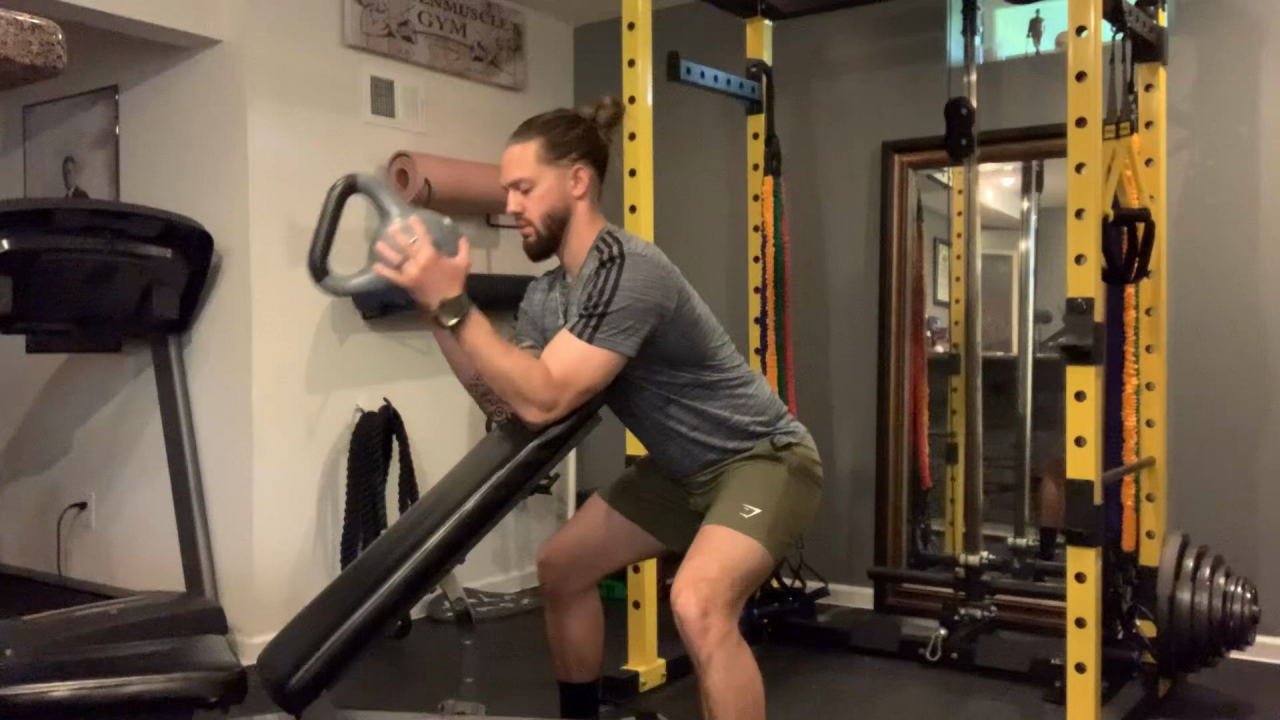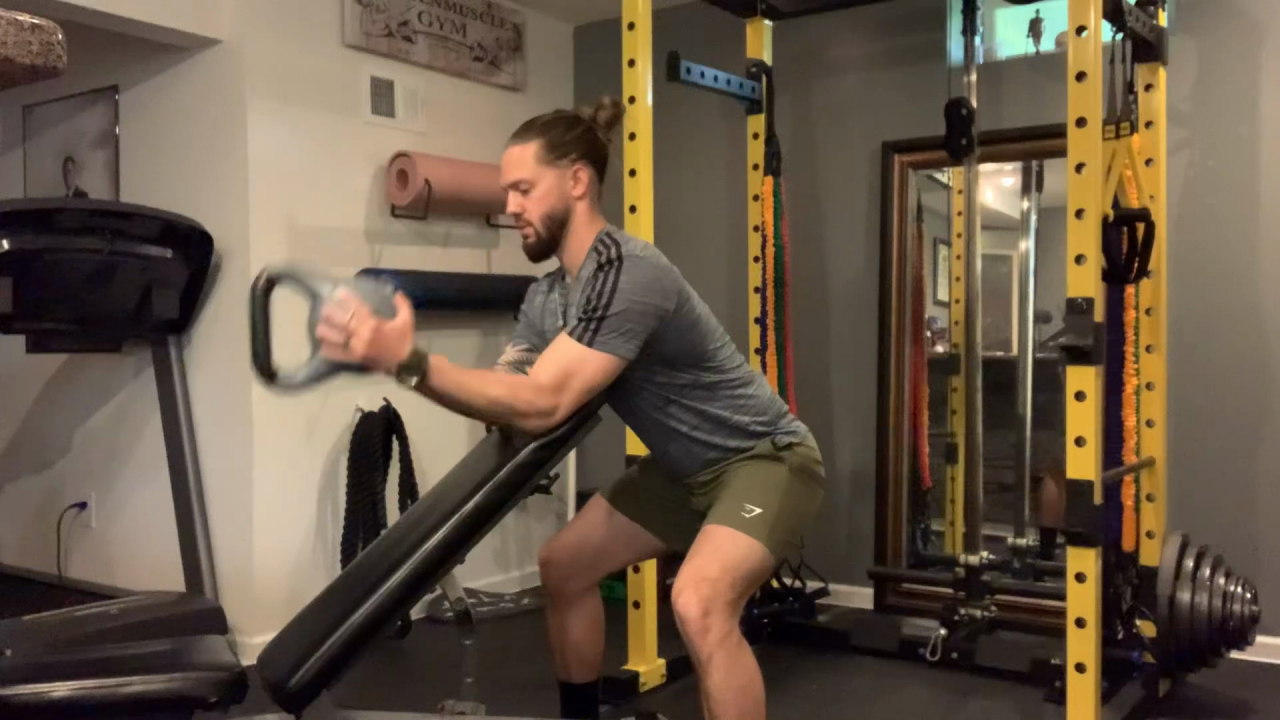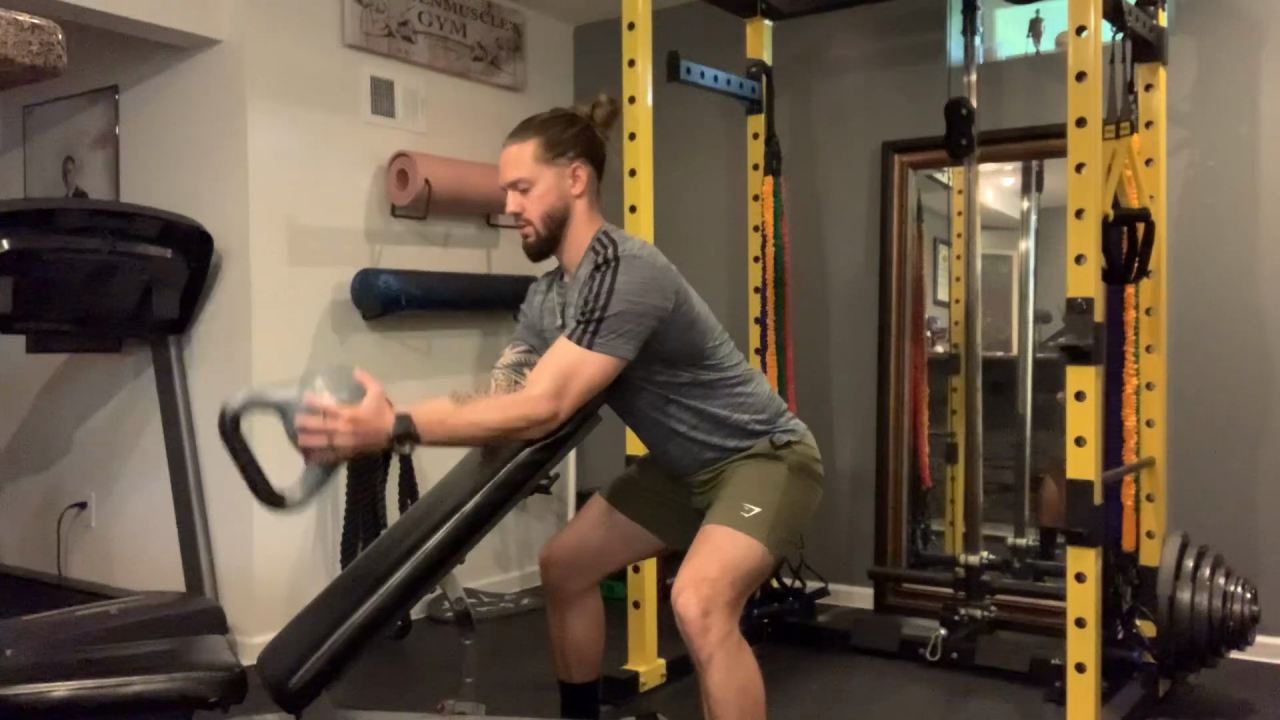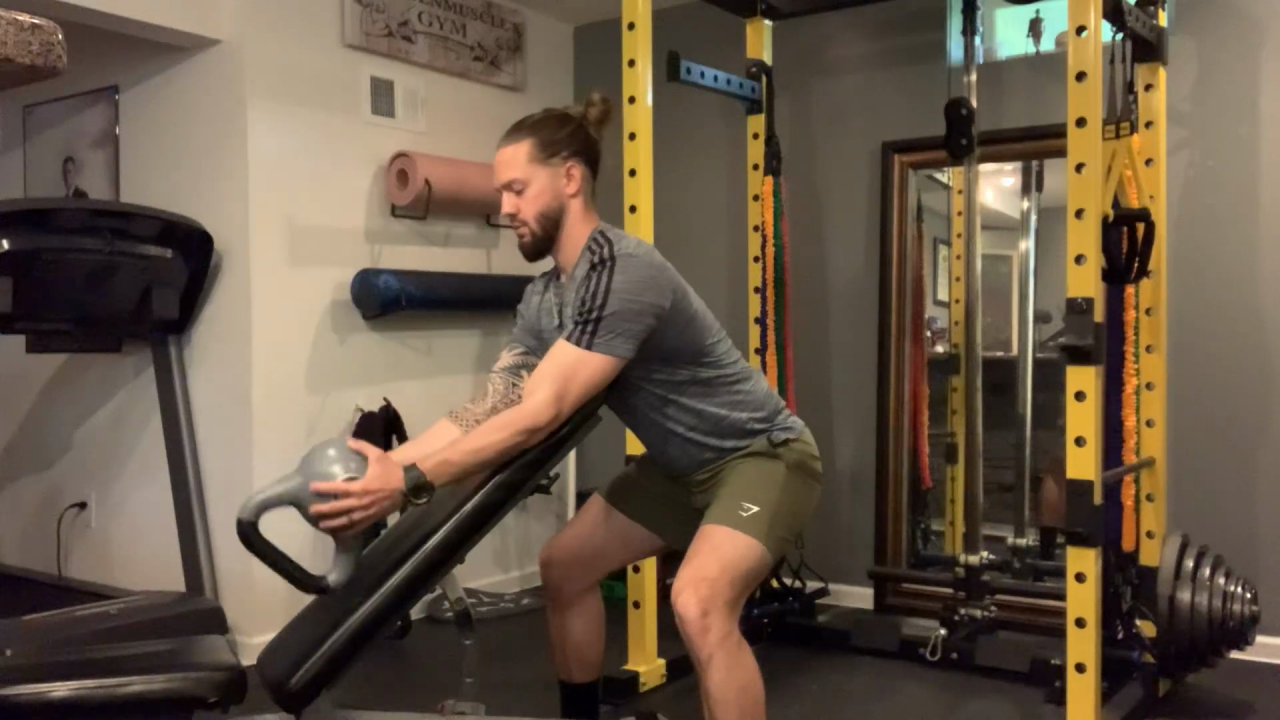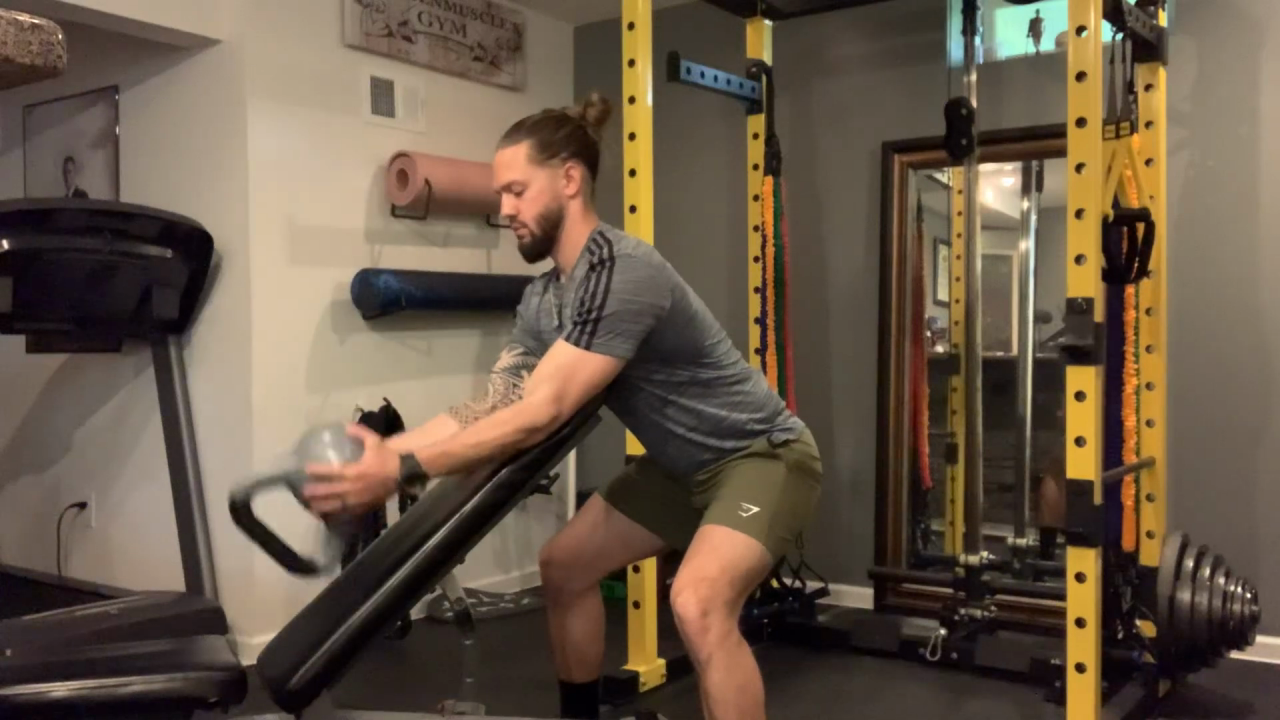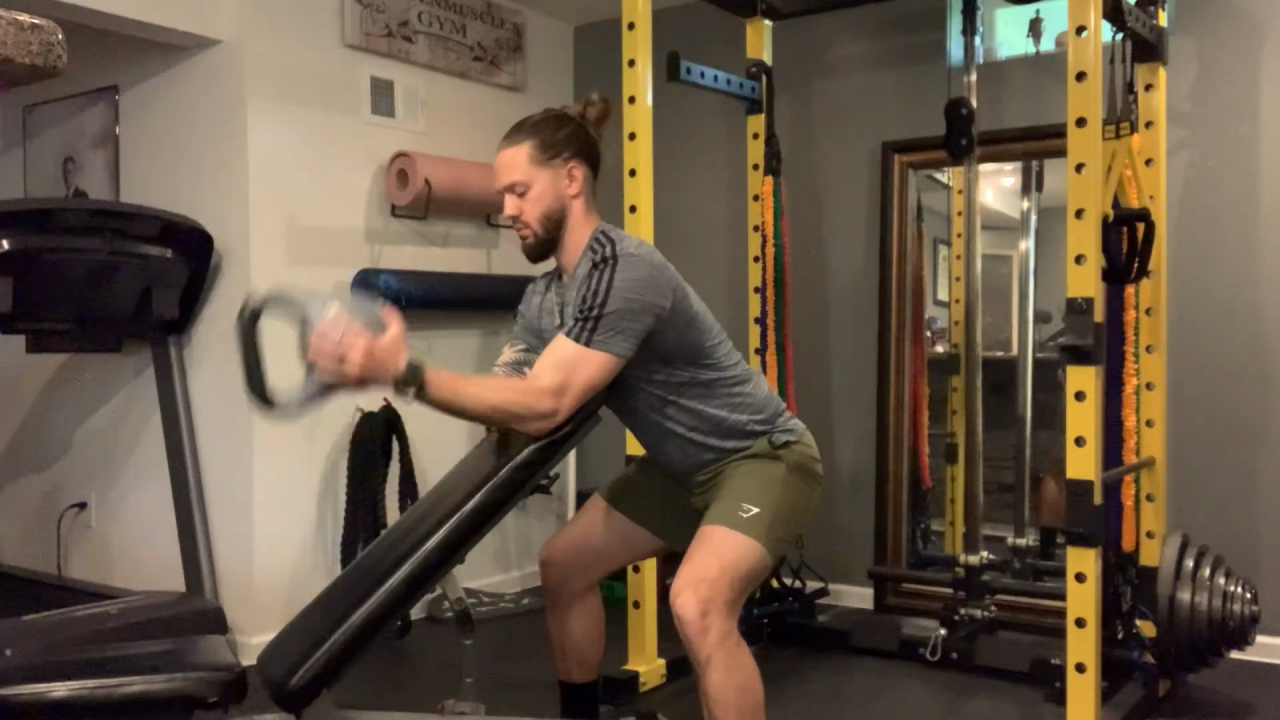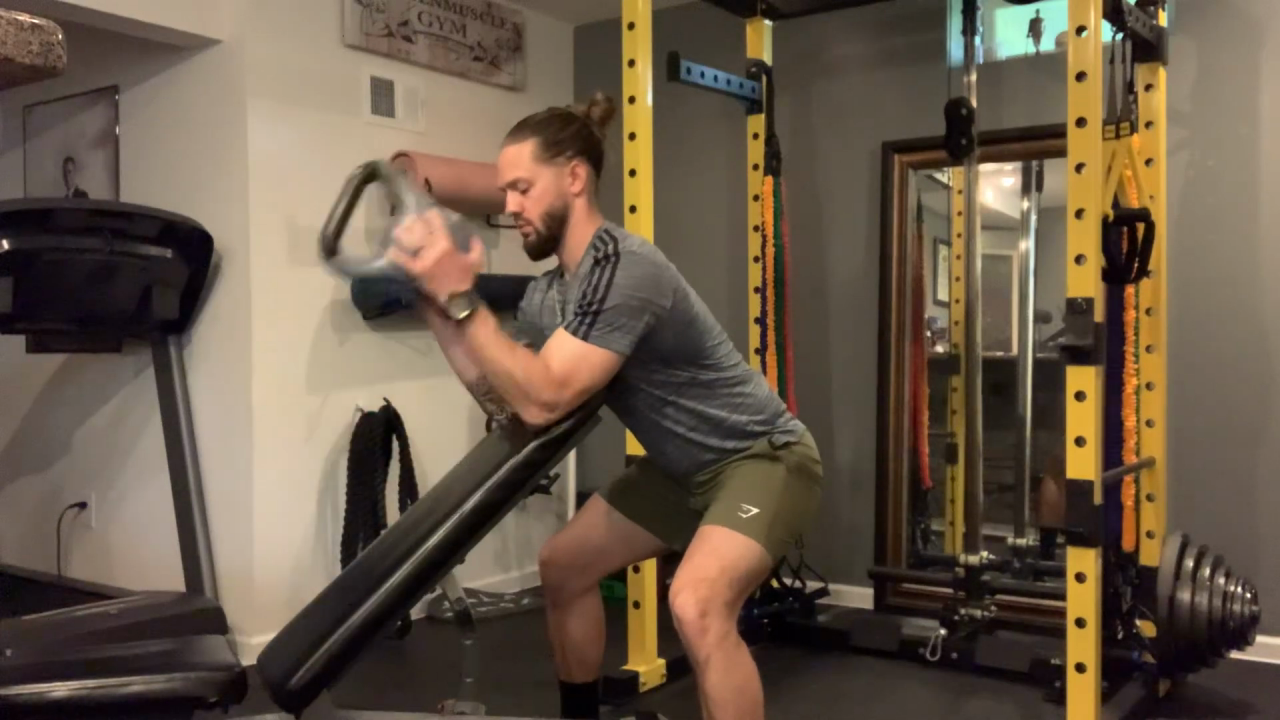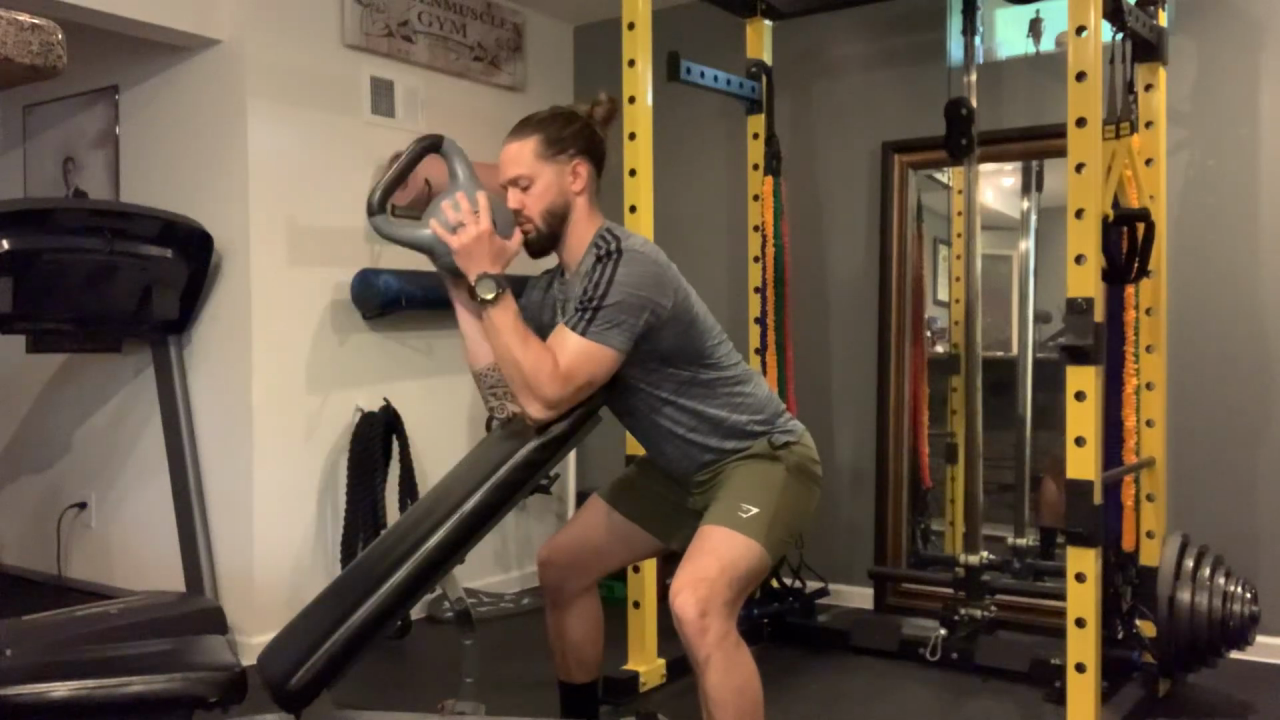
dt=0.3s
person 1, frame 1
left shoulder: (630, 272)
right shoulder: (546, 293)
left elbow: (543, 400)
right elbow: (504, 402)
left wrist: (452, 303)
right wrist: (437, 312)
left hip: (763, 457)
right hip: (682, 465)
left knee: (698, 604)
right knee: (562, 566)
person 1, frame 2
left shoulder: (628, 274)
right shoulder: (548, 297)
left elbow: (541, 405)
right elbow: (506, 396)
left wrist: (407, 359)
right wrist: (390, 358)
left hip: (763, 457)
right hip: (683, 466)
left knee: (697, 604)
right knee: (564, 566)
person 1, frame 3
left shoulder: (627, 273)
right shoulder: (547, 298)
left elbow: (539, 410)
right elbow: (500, 397)
left wrist: (395, 425)
right wrist: (378, 422)
left hip: (763, 456)
right hip: (682, 464)
left knee: (698, 603)
right knee: (563, 566)
person 1, frame 4
left shoulder: (624, 272)
right shoulder: (542, 298)
left elbow: (540, 415)
right elbow: (493, 406)
left wrist: (408, 481)
right wrist: (389, 460)
left hip: (762, 454)
right hip: (682, 462)
left knee: (698, 604)
right knee: (564, 567)
person 1, frame 5
left shoulder: (622, 273)
right shoulder: (543, 299)
left elbow: (539, 415)
right elbow: (494, 406)
left wrist: (403, 470)
right wrist: (382, 452)
left hip: (762, 454)
right hip: (682, 463)
left knee: (697, 603)
right knee: (563, 566)
person 1, frame 6
left shoulder: (624, 272)
right shoulder: (545, 297)
left elbow: (541, 406)
right elbow: (505, 399)
left wrist: (406, 372)
right wrist: (391, 362)
left hip: (763, 455)
right hip: (682, 464)
left knee: (698, 604)
right knee: (563, 566)
person 1, frame 7
left shoulder: (625, 270)
right shoulder: (547, 293)
left elbow: (546, 400)
right elbow: (510, 399)
left wrist: (460, 300)
right wrist: (442, 304)
left hip: (761, 456)
right hip: (682, 465)
left knee: (696, 604)
right knee: (562, 566)
person 1, frame 8
left shoulder: (627, 269)
right shoulder: (550, 289)
left elbow: (546, 398)
right elbow: (509, 401)
left wrist: (488, 281)
right wrist: (464, 289)
left hip: (764, 456)
right hip: (682, 465)
left knee: (697, 605)
right knee: (562, 567)
